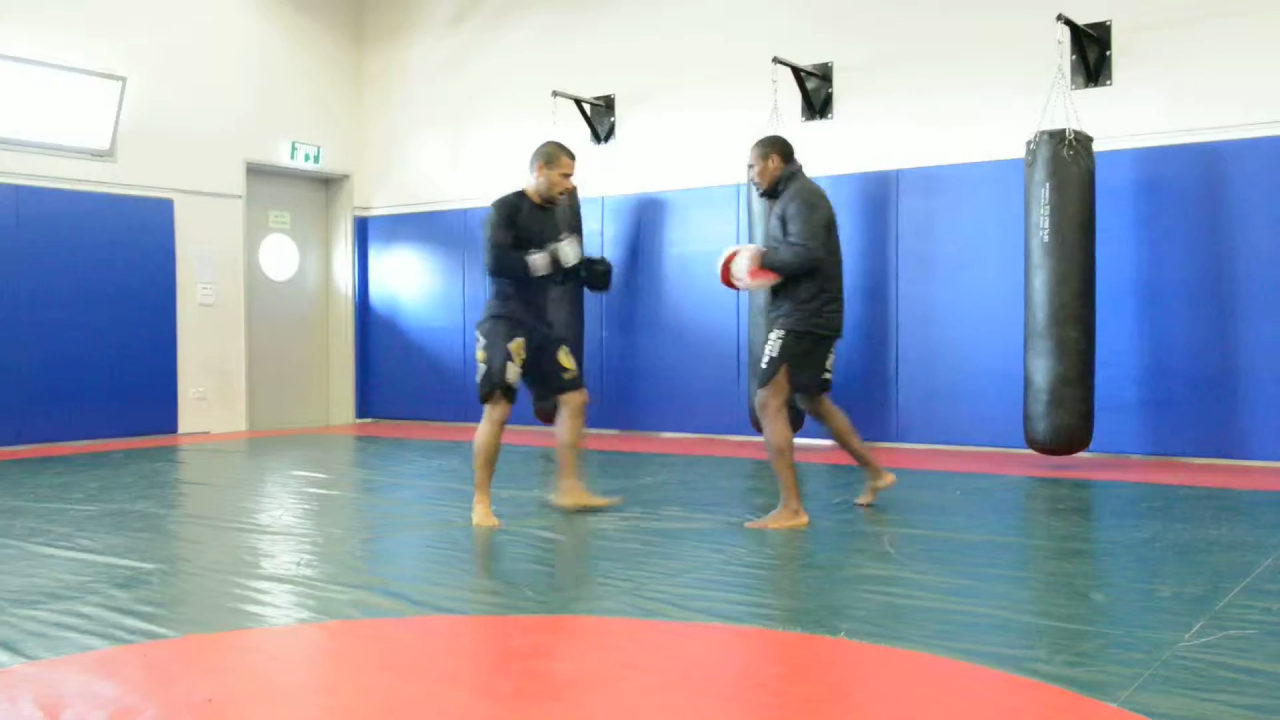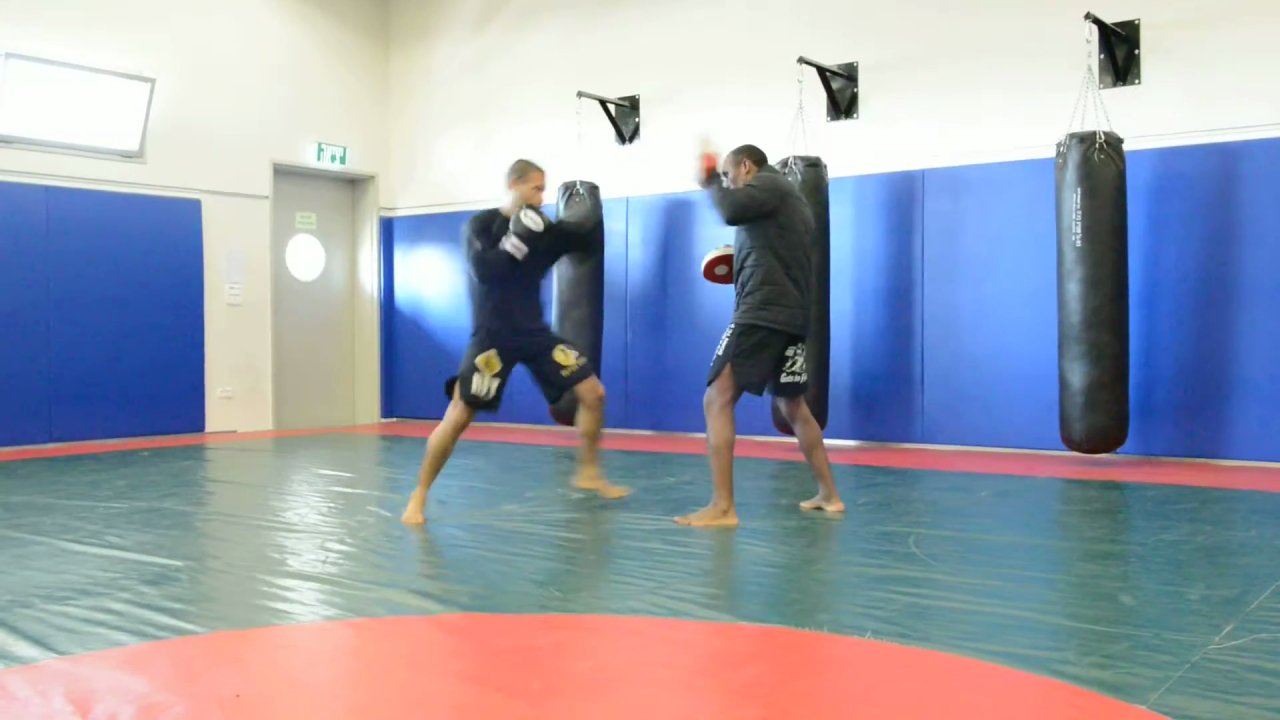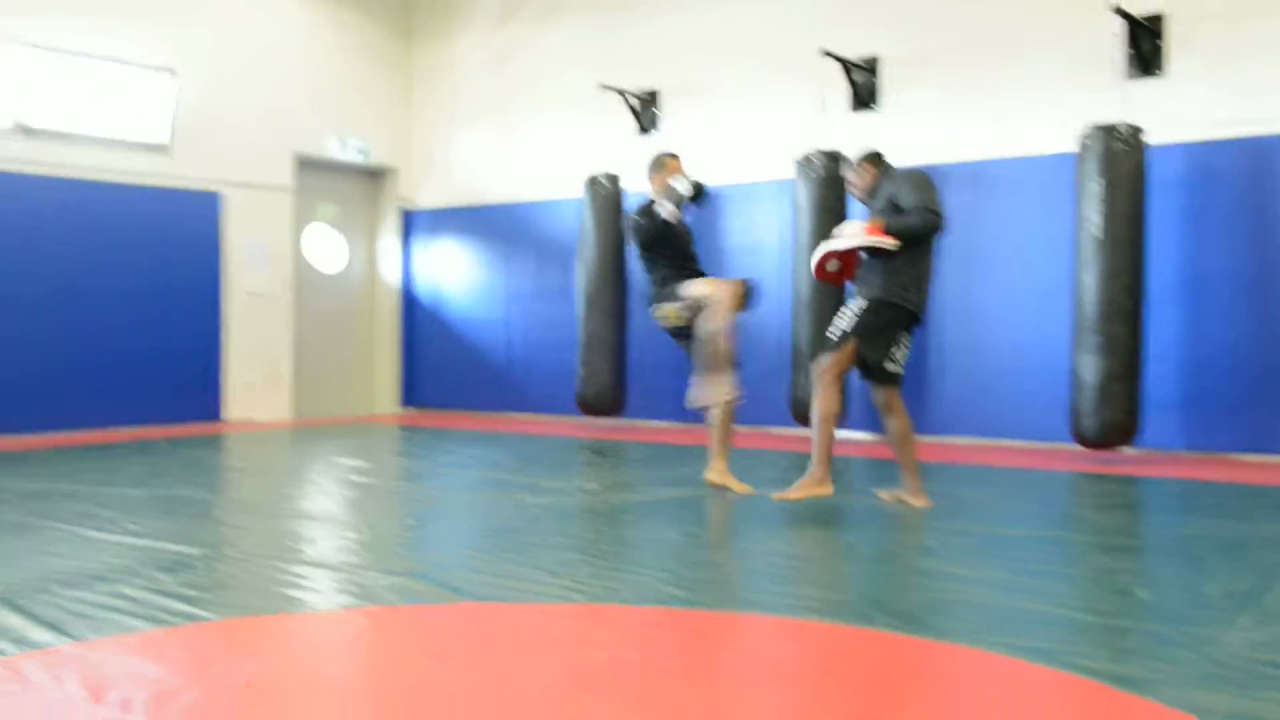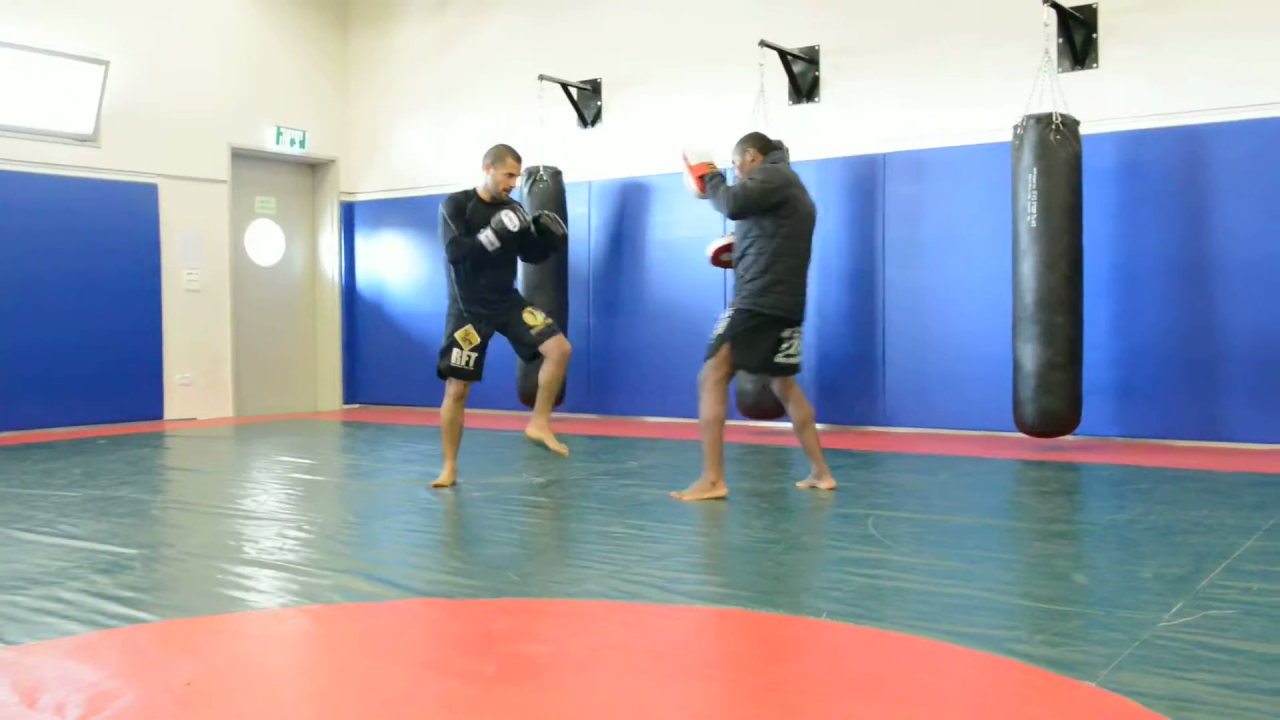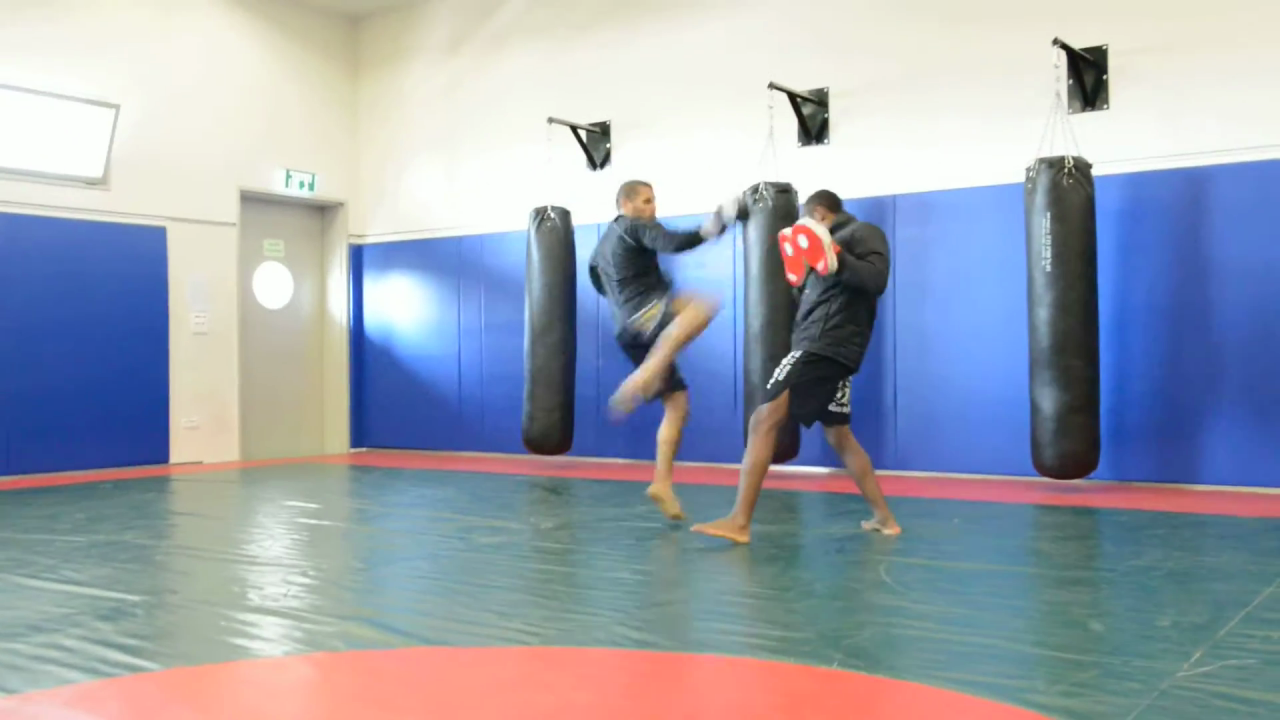
dt=1s
person 1, frame 1
left shoulder: (802, 196)
right shoulder: (789, 197)
left elbow: (808, 255)
left wrist: (766, 259)
right wrist: (763, 263)
left hip: (803, 318)
right hip: (803, 316)
left knee: (768, 402)
right knee: (814, 400)
left ankle: (790, 508)
right ankle: (875, 472)
person 1, frame 2
left shoulder: (770, 185)
right shoulder: (789, 198)
left elbow: (730, 210)
left wrist: (712, 179)
right wrist: (740, 264)
left hip: (760, 315)
right hip: (791, 317)
left knee: (717, 400)
right knee: (793, 404)
left ankle: (722, 507)
right ankle: (829, 493)
person 1, frame 3
left shoulder: (909, 180)
right shoulder: (883, 202)
left elbow: (930, 219)
left wrist: (879, 227)
right wrist: (851, 268)
left hip: (884, 299)
right hip: (891, 301)
left knee: (827, 370)
right knee: (886, 396)
left ankle: (819, 474)
right ankle: (912, 487)
person 1, frame 4
left shoulder: (773, 175)
right shoulder: (794, 187)
left elbow: (734, 204)
left wrist: (708, 179)
right wrist: (743, 253)
left hip: (759, 300)
right hip: (787, 301)
left knee: (712, 378)
right knee: (785, 385)
left ankle: (712, 479)
right ankle: (821, 472)
person 1, frame 5
left shoulder: (864, 233)
right shoulder: (837, 240)
left elbow: (875, 281)
left wrist: (835, 259)
right wrist: (805, 284)
left hip: (824, 348)
right hip: (834, 350)
left knee: (763, 423)
right knee: (840, 435)
left ankle: (738, 522)
right ankle: (884, 517)
person 2, frame 1
left shoulder: (553, 212)
right shoulder: (505, 209)
right elbow: (498, 264)
left wrist: (575, 269)
right wrist: (550, 258)
left hip: (539, 324)
right hip: (505, 323)
left knee: (575, 398)
right knee: (497, 412)
left ankle: (569, 488)
right ankle: (481, 502)
person 2, frame 2
left shoulder: (538, 226)
right shoulder: (481, 225)
left elbow: (576, 244)
right elbow: (485, 270)
right wrist: (518, 236)
left hip: (534, 332)
right hip: (492, 336)
left knee: (594, 394)
right knee: (457, 416)
left ankle: (589, 474)
right ankle: (419, 497)
person 2, frame 3
left shoulder: (678, 221)
right shoulder: (645, 213)
right elbow: (648, 235)
right wrist: (675, 199)
left hip: (692, 306)
right hip: (676, 302)
right knee: (724, 292)
left ankle: (719, 469)
right ankle: (710, 378)
person 2, frame 4
left shoulder: (512, 209)
right shoulder: (455, 205)
left elbow: (532, 255)
right elbow: (454, 252)
left wrist: (549, 237)
right wrist: (496, 232)
left hip: (508, 302)
right hip: (468, 309)
left knee: (560, 349)
right knee: (456, 389)
left ankle: (539, 423)
right ankle: (449, 469)
person 2, frame 5
left shoulder: (606, 243)
right shoulder: (632, 226)
left elbow: (601, 284)
right elbow: (676, 242)
right wrist: (720, 220)
left hip: (633, 328)
right hip: (644, 308)
left knee: (678, 405)
right knee: (701, 310)
left ankle: (663, 485)
right ankle: (648, 373)
